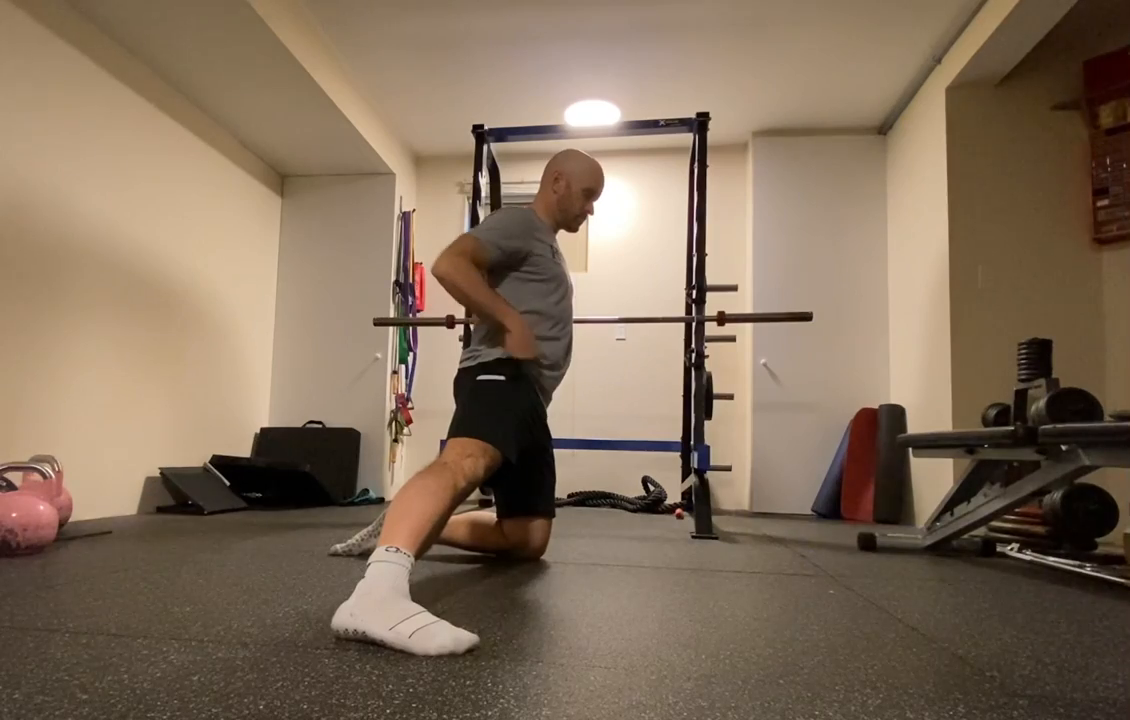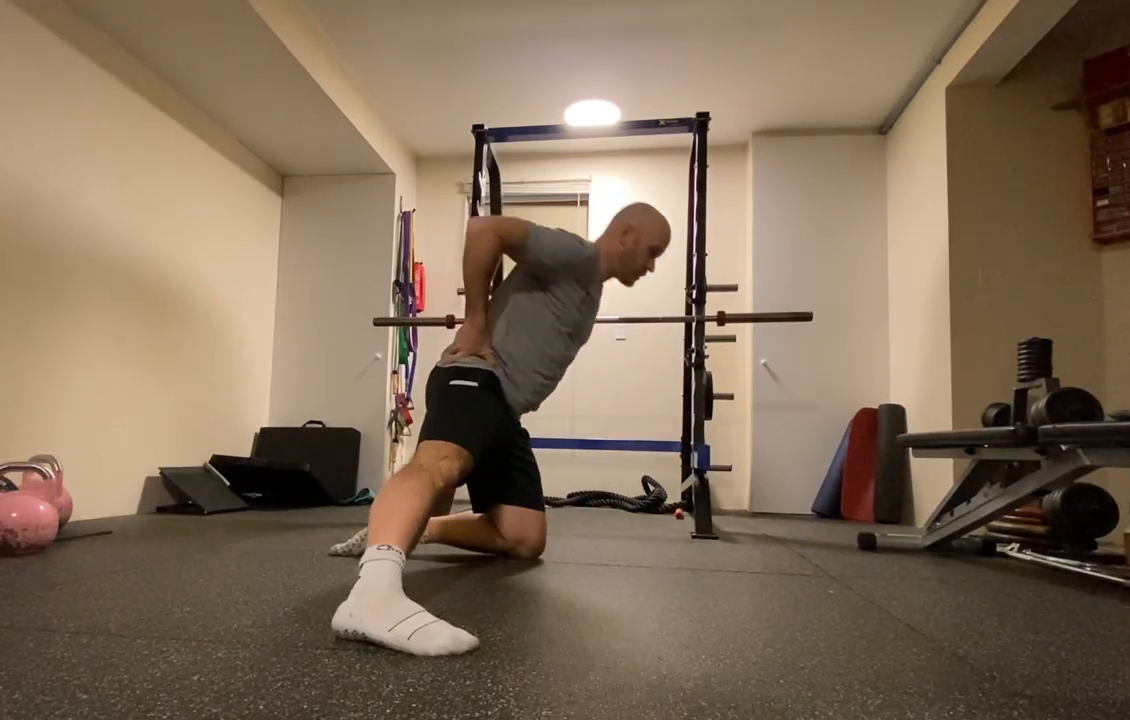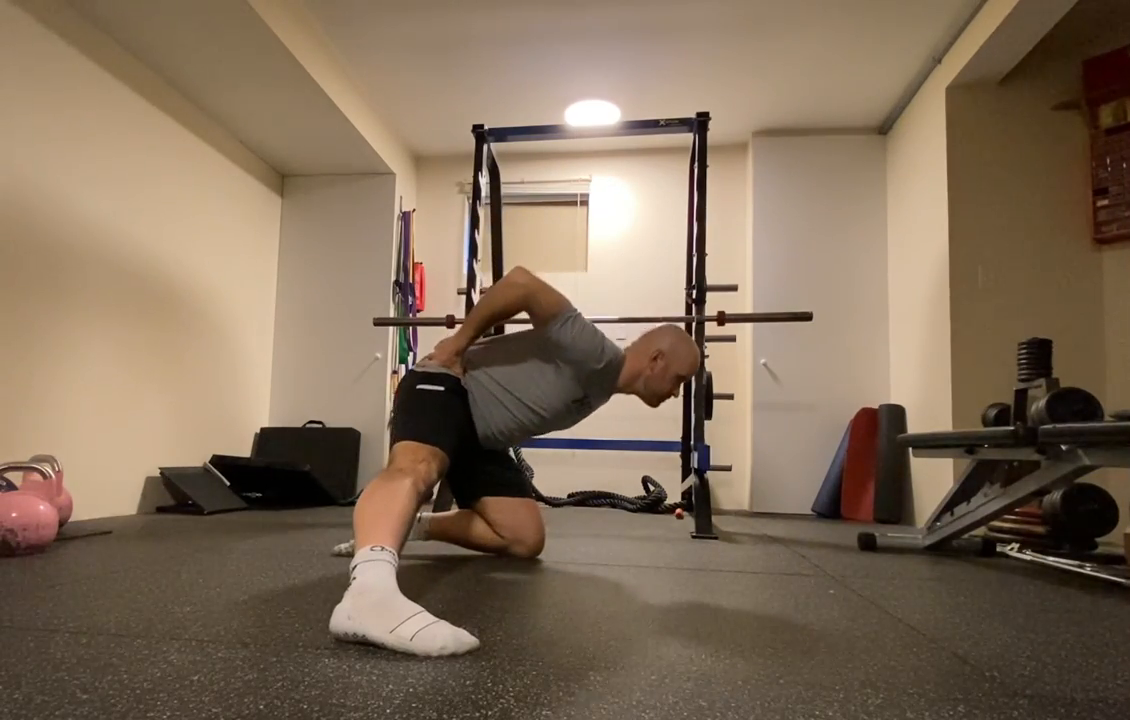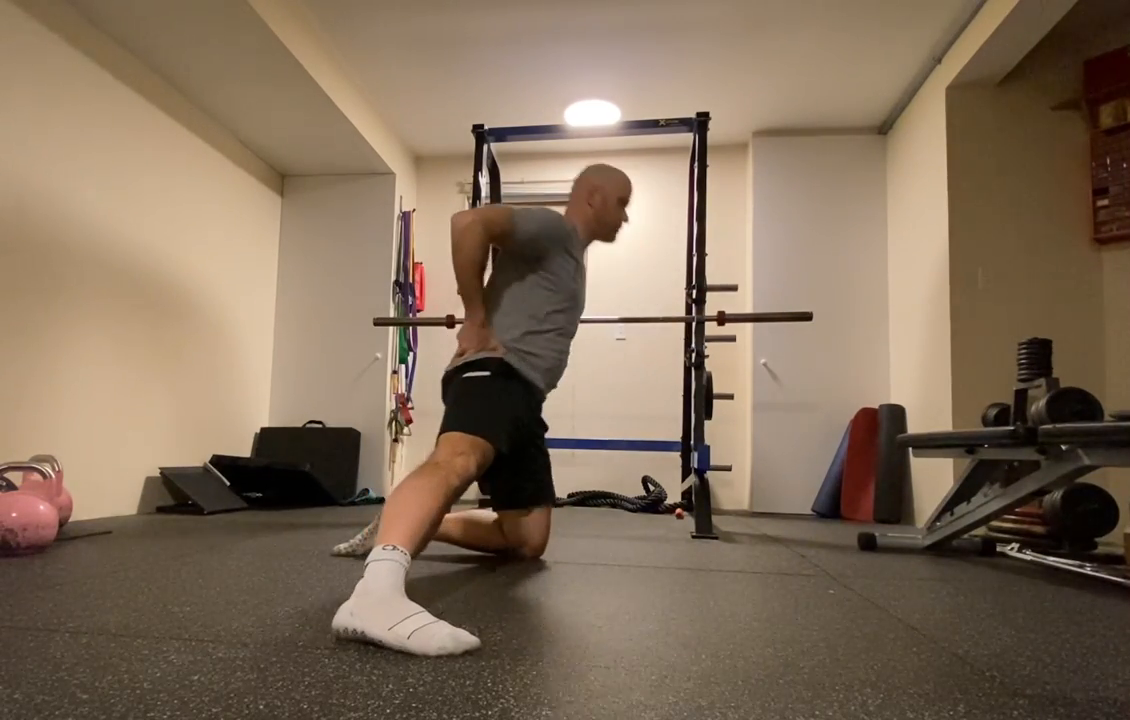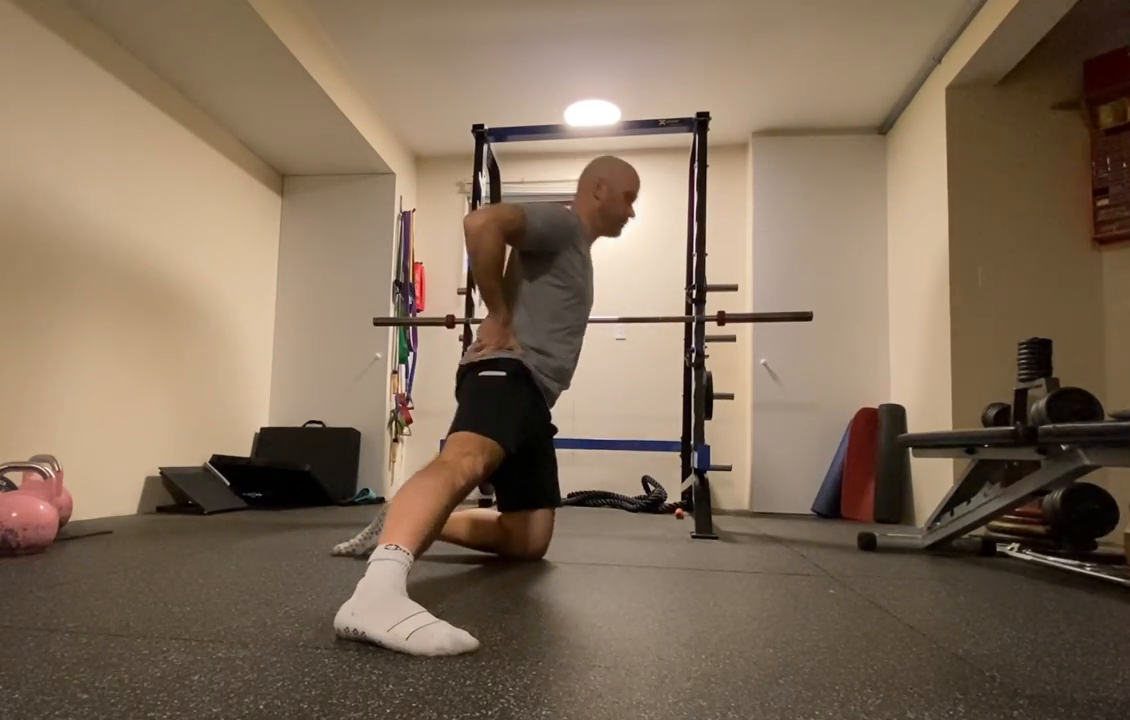
dt=1s
person 1, frame 1
left shoulder: (547, 245)
right shoulder: (519, 223)
right elbow: (449, 265)
right wrist: (512, 322)
left hip: (528, 395)
right hip: (502, 377)
left knee: (527, 541)
right knee: (464, 464)
left ankle: (408, 531)
right ankle: (379, 589)
person 1, frame 2
left shoulder: (590, 283)
right shoulder: (573, 254)
right elbow: (483, 228)
right wrist: (476, 322)
left hip: (505, 407)
right hip: (477, 379)
left knee: (524, 540)
right knee: (438, 464)
left ankle: (407, 529)
right ankle: (373, 589)
person 1, frame 3
left shoulder: (602, 384)
right shoulder: (595, 355)
right elbow: (521, 282)
right wrist: (460, 342)
left hip: (481, 433)
right hip: (446, 389)
left knee: (525, 540)
right knee: (413, 469)
left ankle: (412, 526)
right ankle: (370, 589)
person 1, frame 4
left shoulder: (572, 255)
right shoulder: (552, 229)
right elbow: (469, 221)
right wrist: (476, 318)
left hip: (525, 396)
right hip: (494, 375)
left knee: (528, 542)
right knee: (456, 462)
left ankle: (405, 525)
right ankle: (376, 589)
person 1, frame 5
left shoulder: (576, 247)
right shoulder: (559, 222)
right elbow: (480, 222)
right wrist: (499, 316)
left hip: (534, 395)
right hip: (509, 373)
left knee: (528, 542)
right knee: (463, 463)
left ankle: (409, 525)
right ankle: (378, 589)
